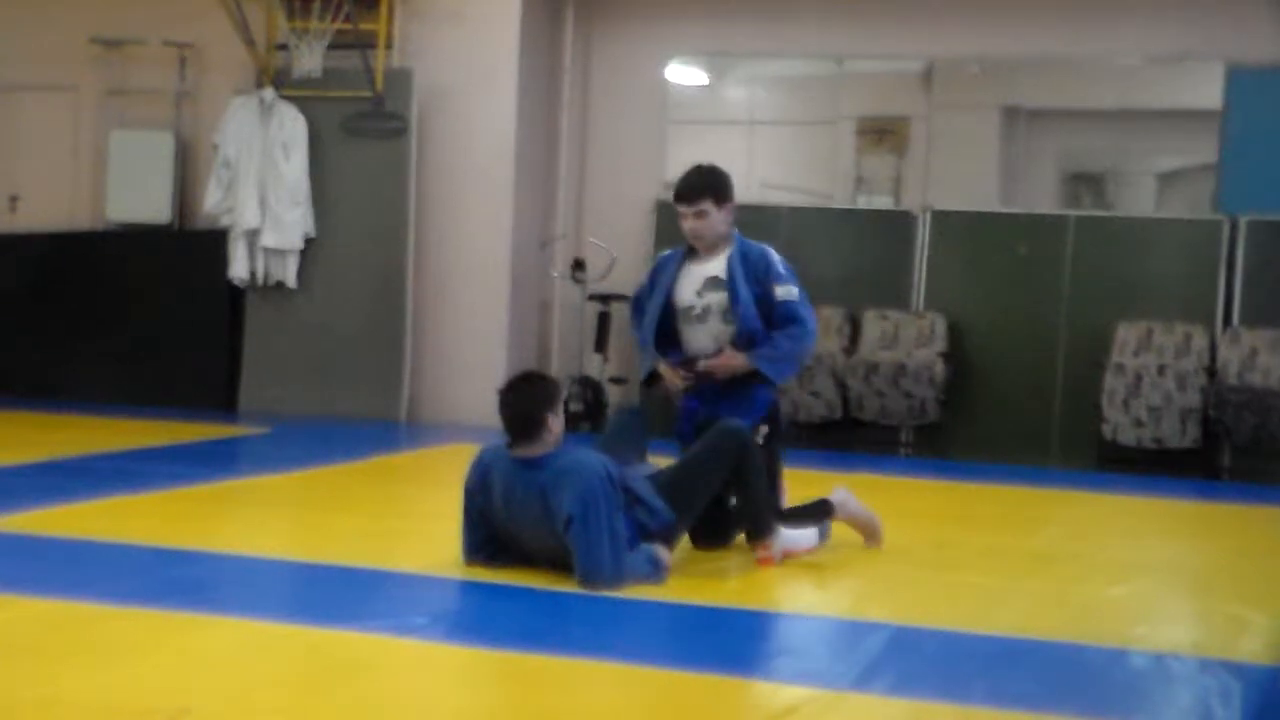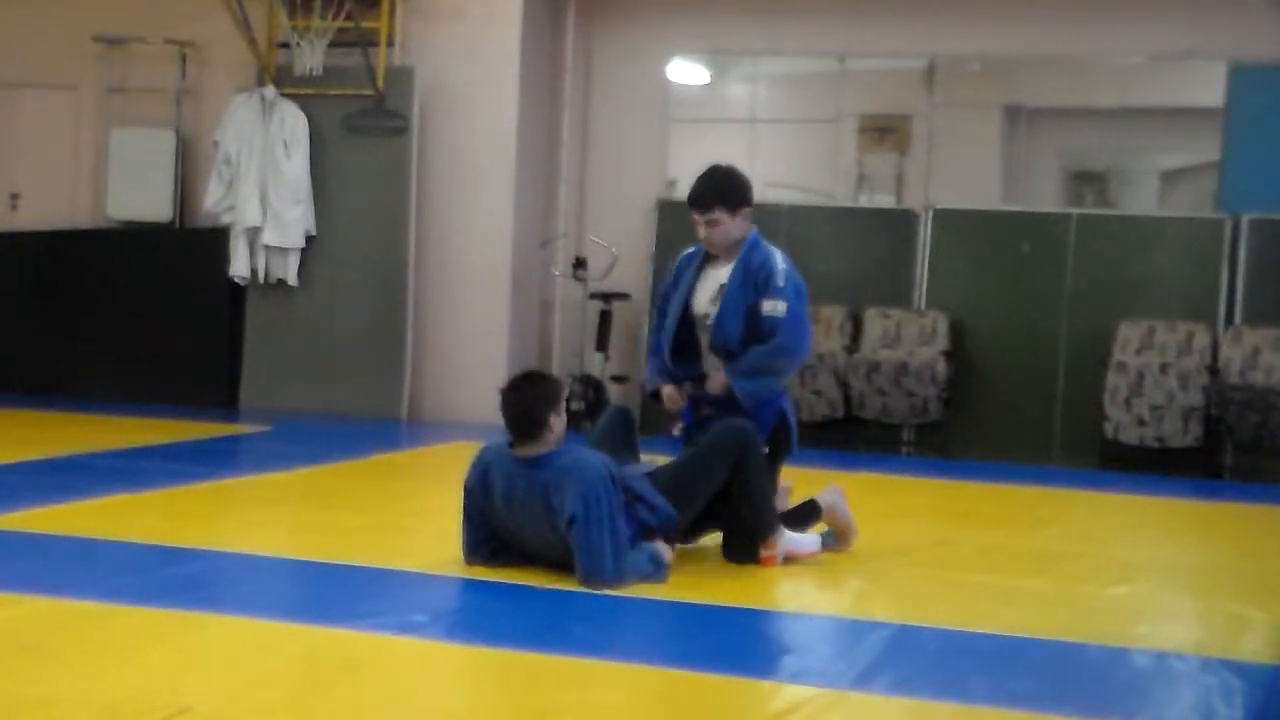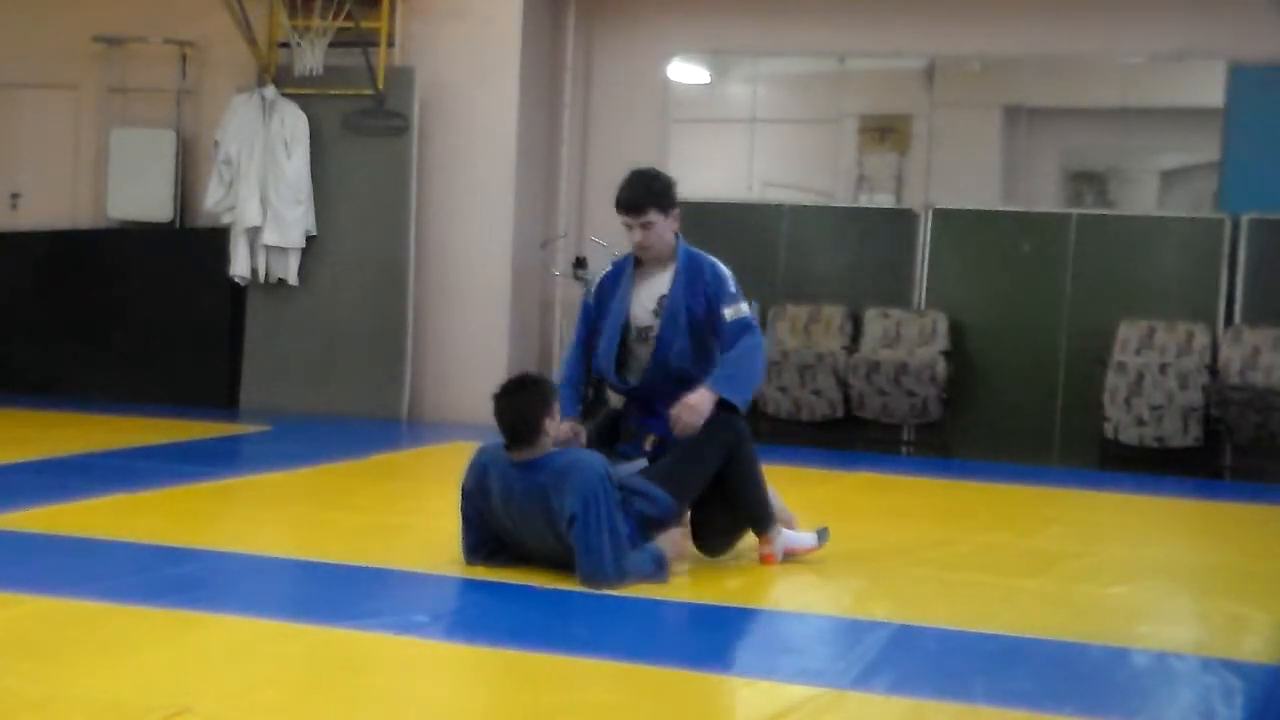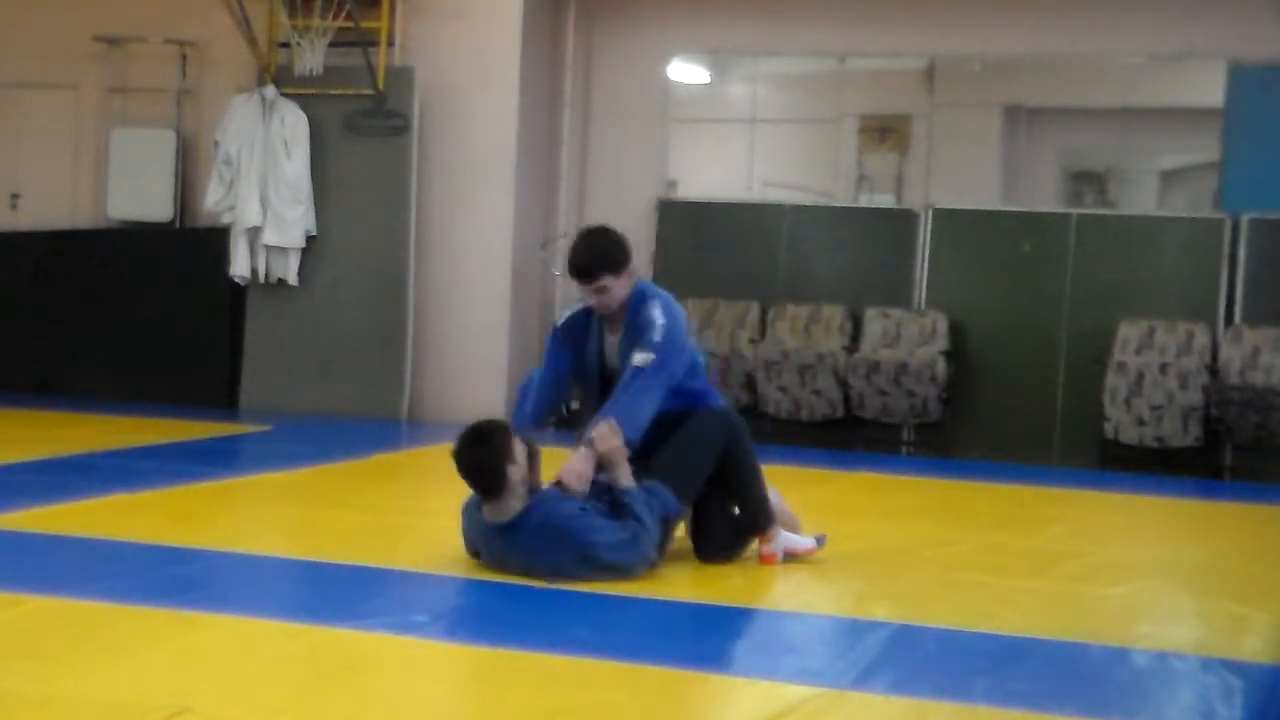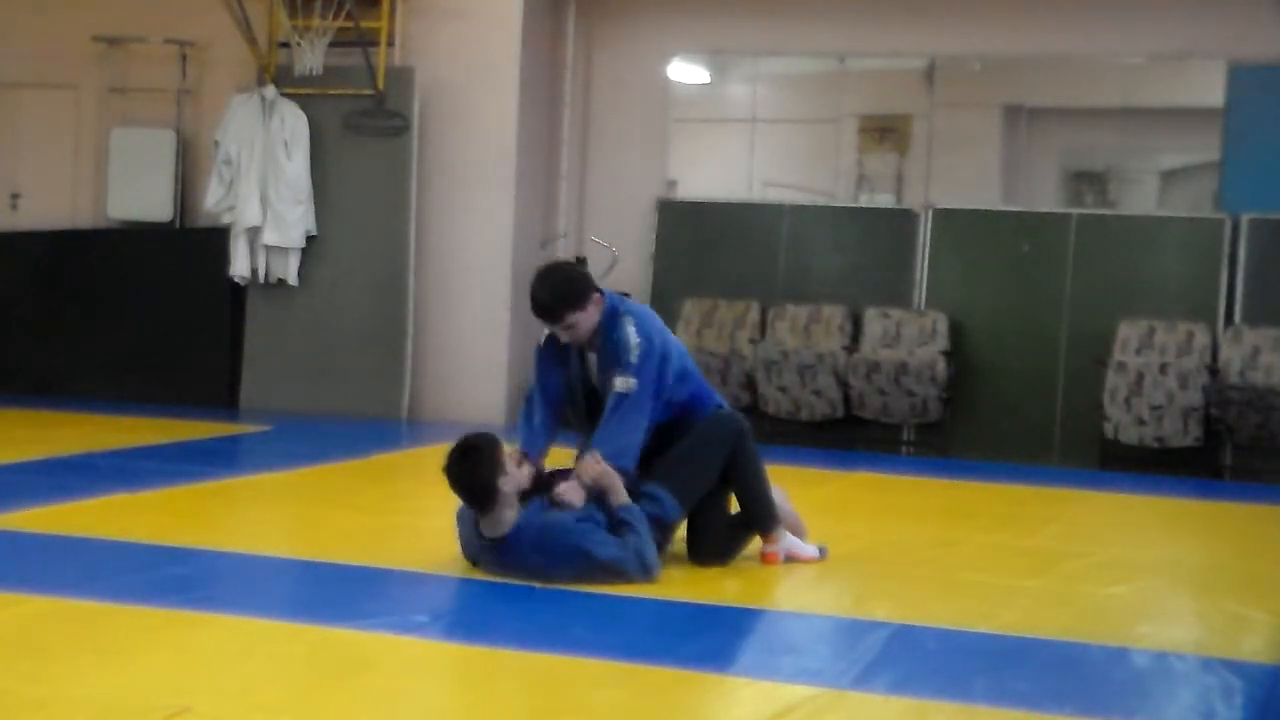
dt=1s
person 1, frame 1
left shoulder: (486, 466)
right shoulder: (581, 477)
left elbow: (478, 552)
right elbow: (602, 572)
left wrist: (543, 548)
right wrist: (653, 560)
right hip: (640, 526)
left knee: (628, 418)
right knee: (734, 436)
right ankle: (767, 539)
person 1, frame 2
left shoulder: (486, 464)
right shoulder: (584, 473)
left elbow: (479, 551)
right elbow: (604, 572)
left wrist: (540, 547)
right wrist: (655, 558)
right hip: (641, 524)
left knee: (618, 416)
right knee: (736, 436)
right ankle: (771, 542)
person 1, frame 3
left shoulder: (483, 465)
right shoulder: (582, 473)
left elbow: (477, 552)
right elbow: (604, 572)
left wrist: (536, 546)
right wrist: (660, 554)
right hip: (634, 528)
right knee: (726, 428)
right ankle: (770, 535)
person 1, frame 4
left shoulder: (472, 517)
right shoulder: (561, 527)
right elbow: (639, 548)
left wrist: (530, 484)
right wrist: (620, 467)
right hip: (638, 523)
right knee: (716, 425)
right ankle: (765, 528)
person 1, frame 5
left shoulder: (469, 524)
right shoulder: (558, 540)
right elbow: (641, 560)
right wrist: (615, 487)
right hip: (639, 517)
right knee: (728, 427)
right ankle: (773, 536)
person 2, frame 1
left shoulder: (760, 260)
right shoulder: (668, 266)
left elbow: (801, 329)
right elbow: (641, 315)
left wrist: (750, 361)
right wrist: (659, 362)
left hip: (750, 409)
right hip: (694, 410)
right knee: (707, 535)
left ankle: (836, 507)
person 2, frame 2
left shoulder: (770, 267)
right shoulder: (689, 264)
left elbow: (789, 347)
right elbow: (663, 328)
left wrist: (732, 379)
right wrist: (664, 379)
left hip: (756, 415)
right hip: (704, 414)
left ankle: (821, 510)
person 2, frame 3
left shoulder: (710, 277)
right shoulder: (611, 282)
left elbow: (746, 342)
right elbow: (584, 351)
left wrist: (711, 392)
right wrist: (571, 415)
left hip: (689, 419)
right hip: (636, 422)
person 2, frame 4
left shoulder: (658, 314)
right shoulder: (576, 322)
left elbow: (638, 391)
right elbow: (546, 382)
left wrist: (589, 451)
left hip: (693, 426)
right hip: (637, 437)
left ankle: (767, 525)
person 2, frame 5
left shoulder: (631, 330)
right shoulder: (557, 341)
left elbow: (625, 413)
right elbow: (545, 401)
right wrist: (528, 462)
left hip: (688, 427)
